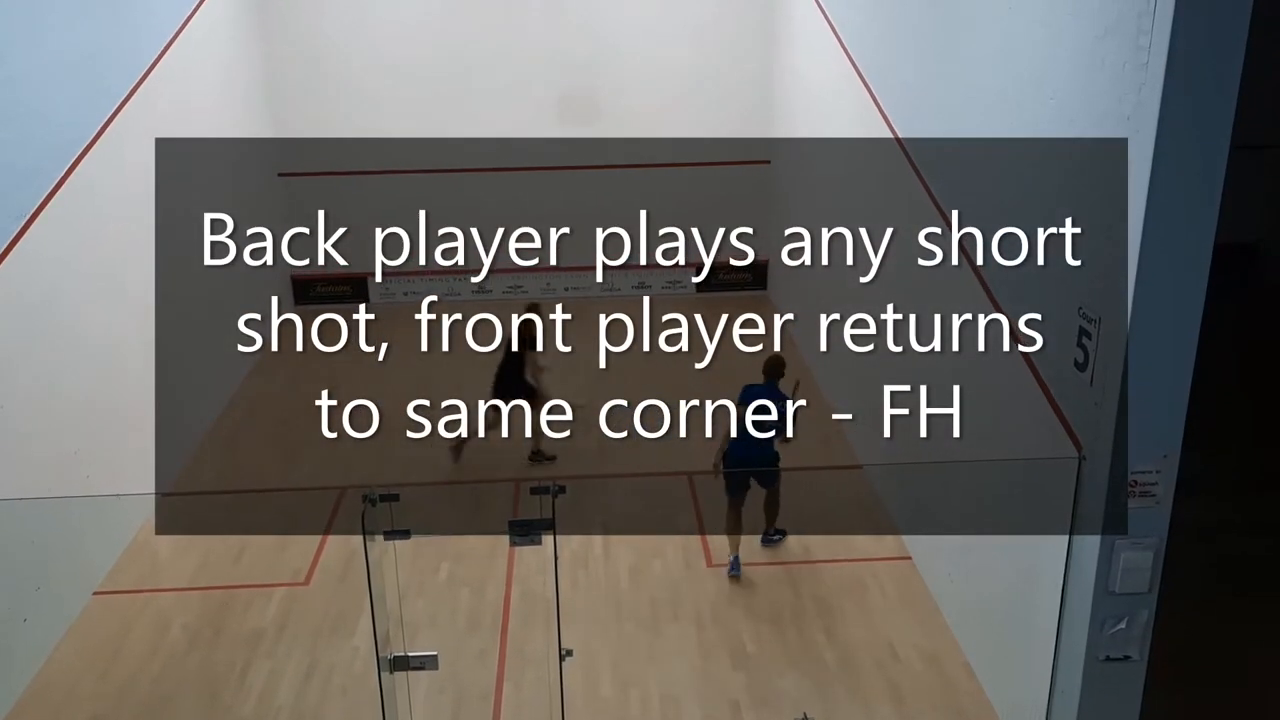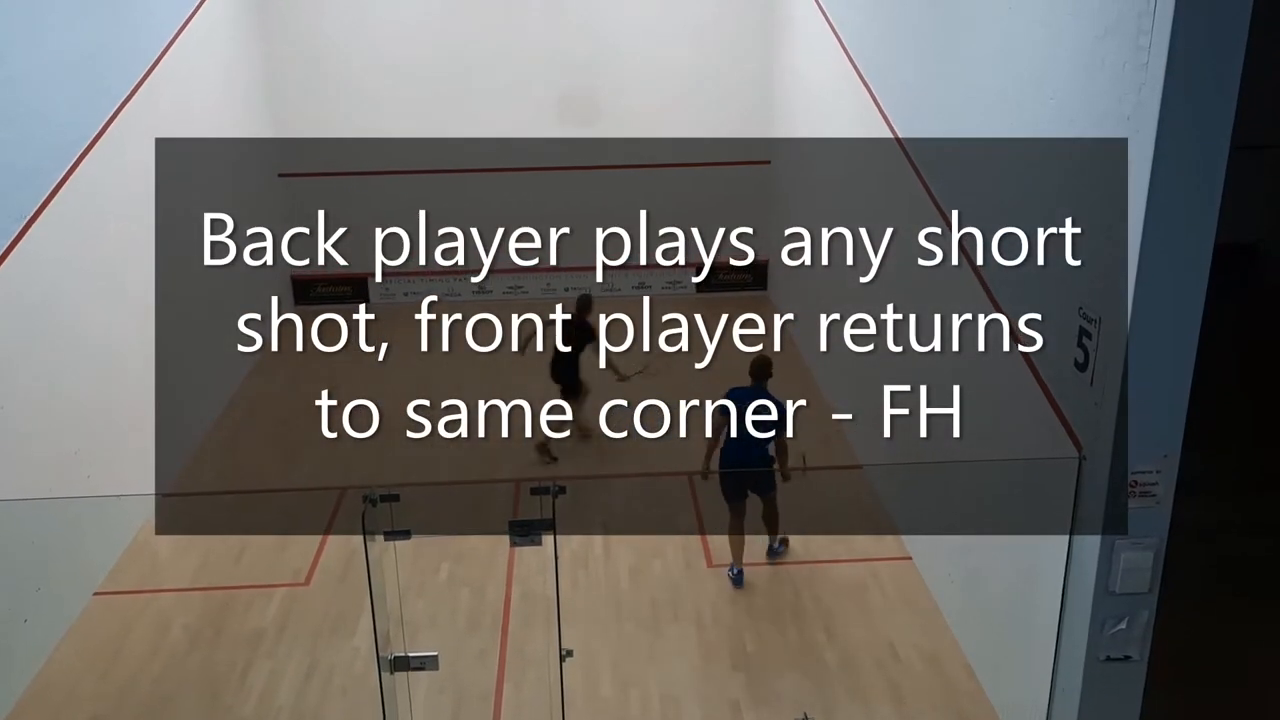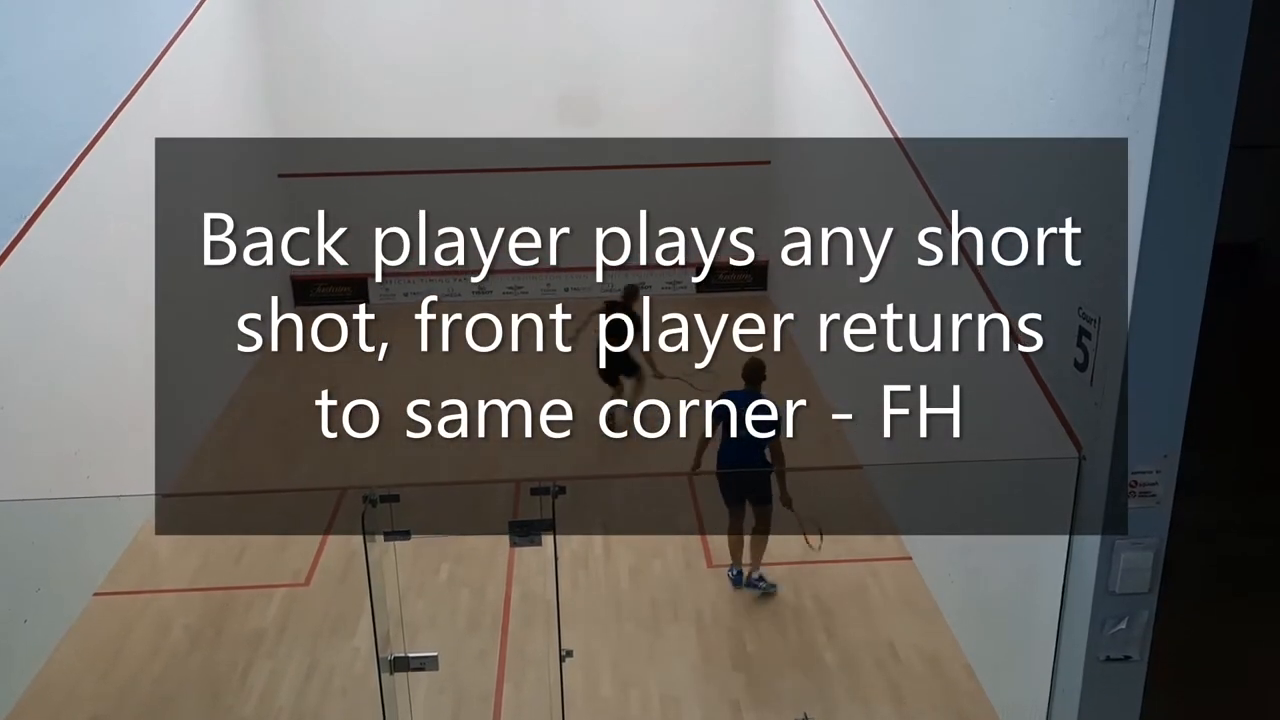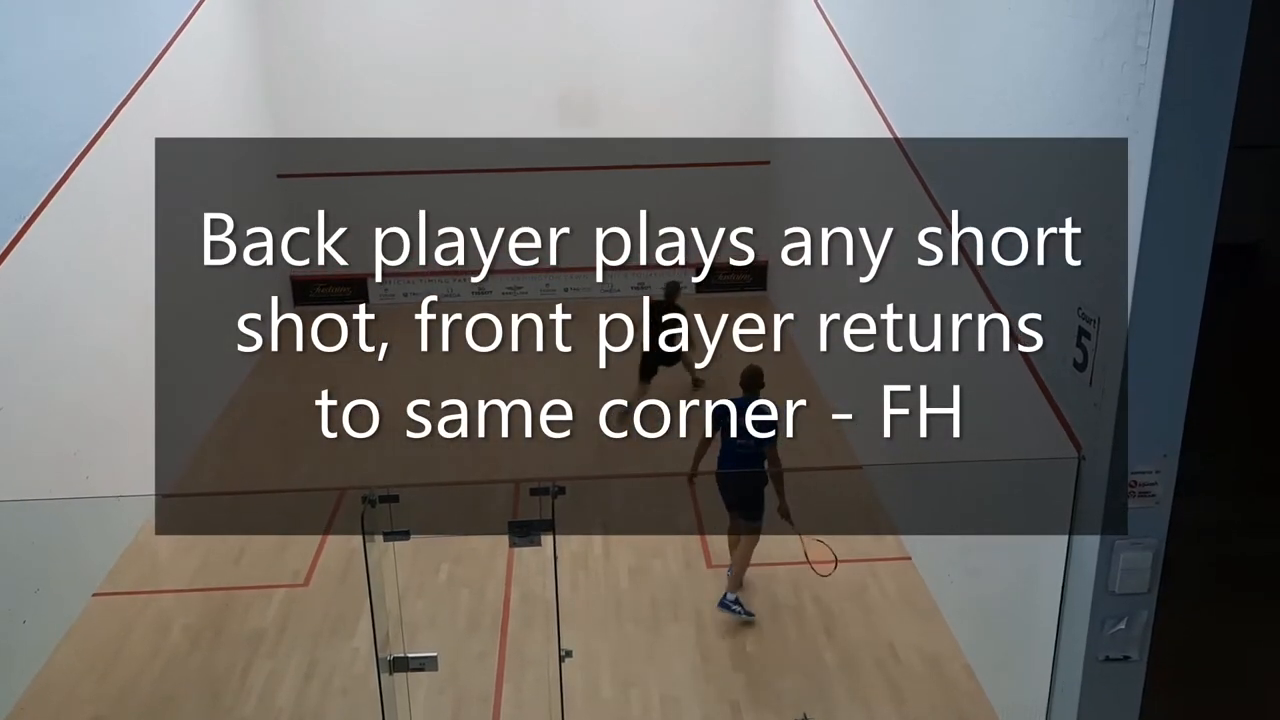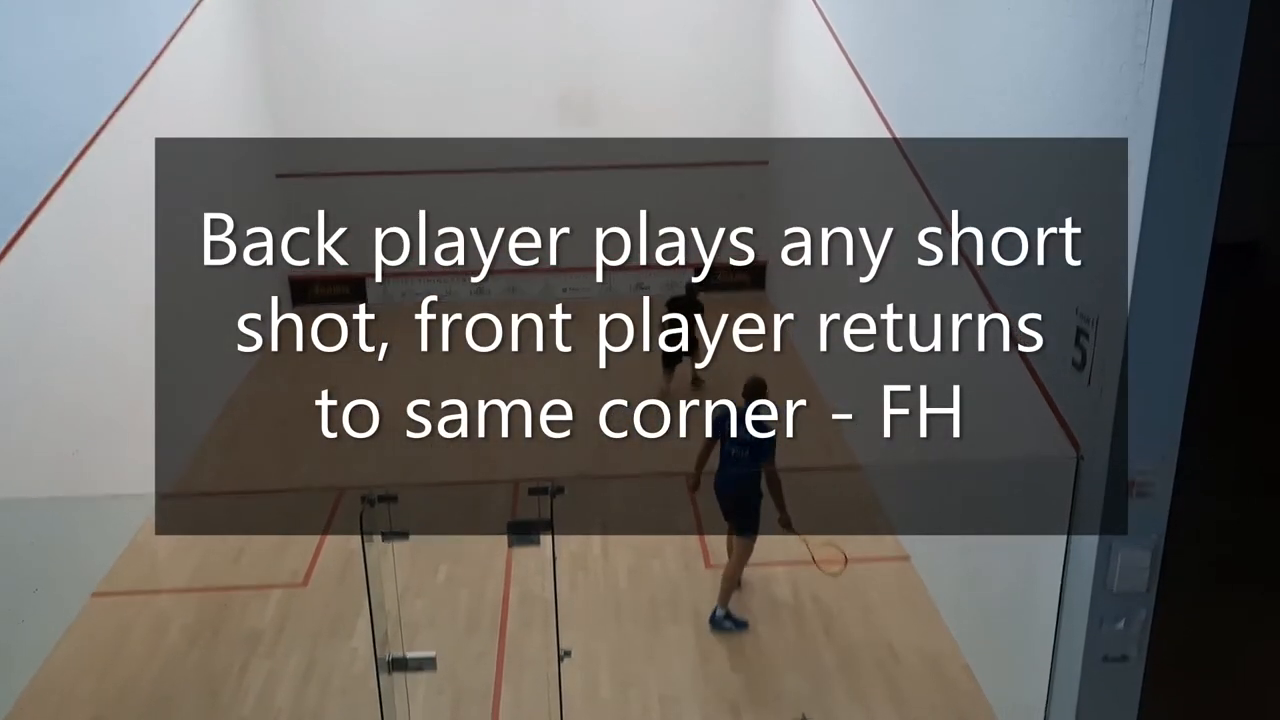
dt=0.2s
person 1, frame 1
left shoulder: (750, 392)
right shoulder: (785, 403)
left elbow: (736, 421)
right elbow: (785, 435)
left wrist: (720, 454)
left hip: (736, 457)
right hip: (764, 459)
left knee: (734, 506)
right knee: (773, 490)
left ankle: (735, 560)
right ankle: (770, 533)
person 1, frame 2
left shoulder: (734, 396)
right shoulder: (776, 407)
left elbow: (717, 429)
right elbow: (780, 444)
left wrist: (707, 461)
right wrist: (784, 469)
left hip: (729, 464)
right hip: (758, 464)
left knee: (737, 514)
right knee: (769, 500)
left ankle: (737, 570)
right ankle: (774, 545)
person 1, frame 3
left shoulder: (726, 401)
left elbow: (708, 433)
right elbow: (776, 452)
left wrist: (697, 459)
right wrist: (783, 489)
left hip: (726, 469)
right hip: (755, 471)
left knee: (735, 518)
right knee: (763, 518)
left ankle: (736, 570)
right ankle: (754, 574)
person 1, frame 4
left shoulder: (723, 408)
right shoulder: (766, 421)
left elbow: (706, 440)
right elbow: (773, 462)
left wrist: (694, 466)
right wrist: (782, 500)
left hip: (725, 475)
right hip: (751, 480)
left knee: (736, 523)
right knee: (750, 536)
left ankle: (735, 569)
right ankle: (730, 597)
person 1, frame 5
left shoulder: (724, 417)
right shoulder: (764, 433)
left elbow: (705, 450)
right elbow: (770, 477)
left wrist: (696, 476)
right wrist: (783, 513)
left hip: (722, 486)
right hip: (745, 493)
left knee: (735, 532)
right knee: (742, 551)
left ankle: (732, 577)
right ankle: (720, 613)
